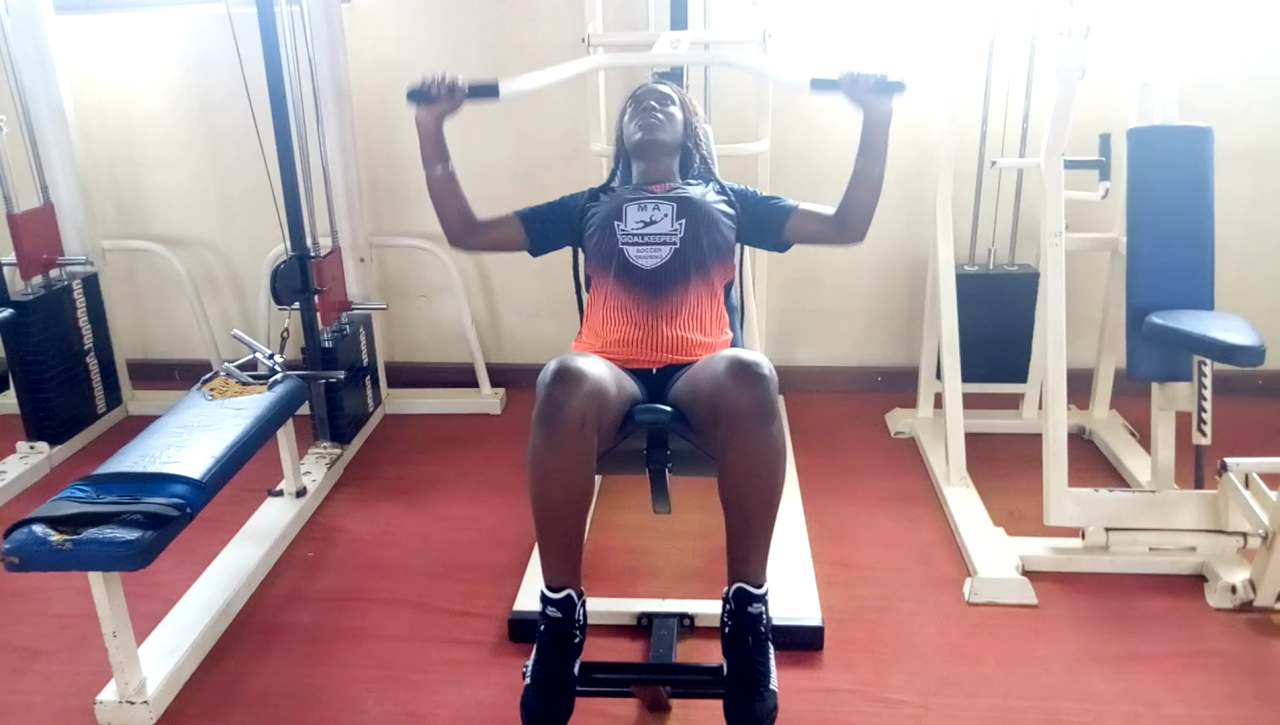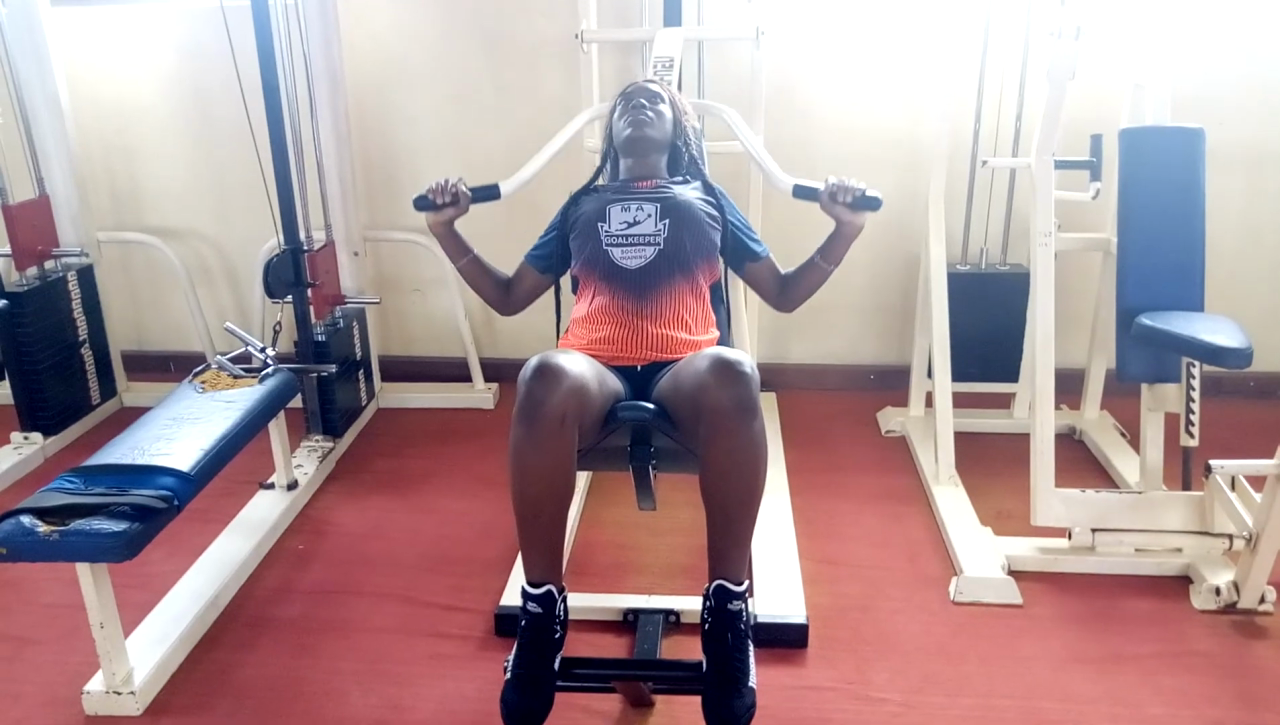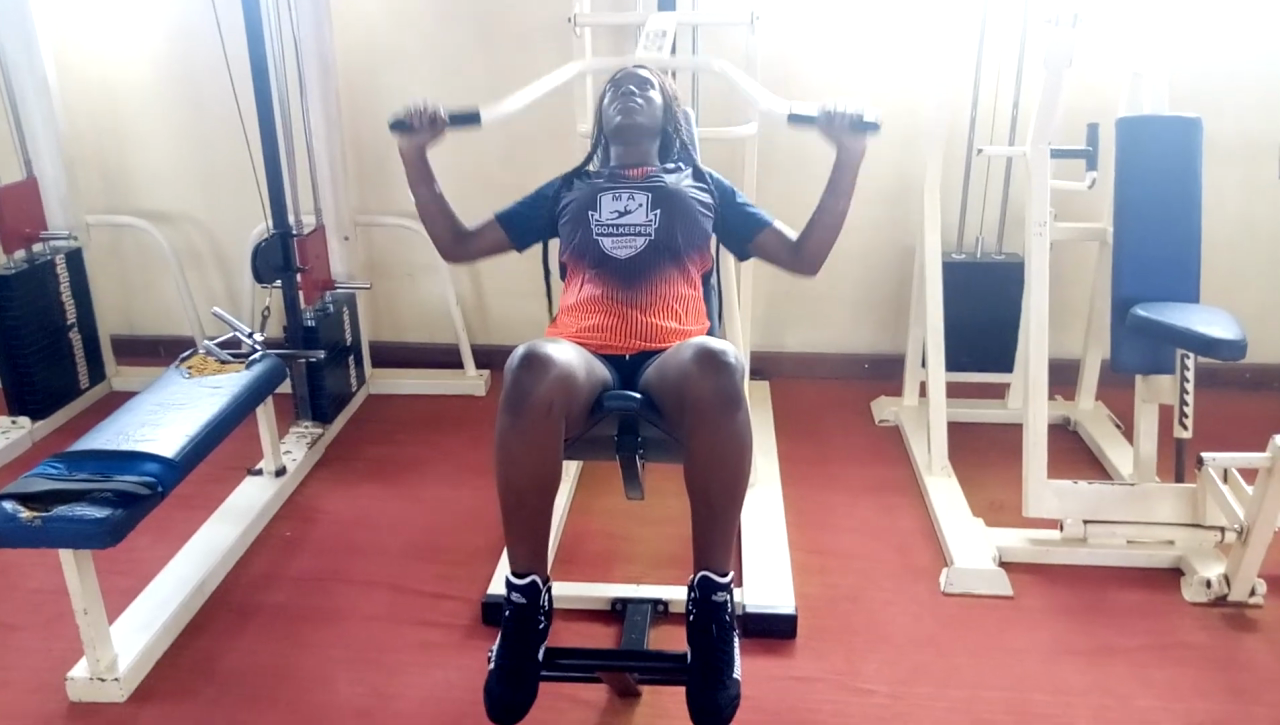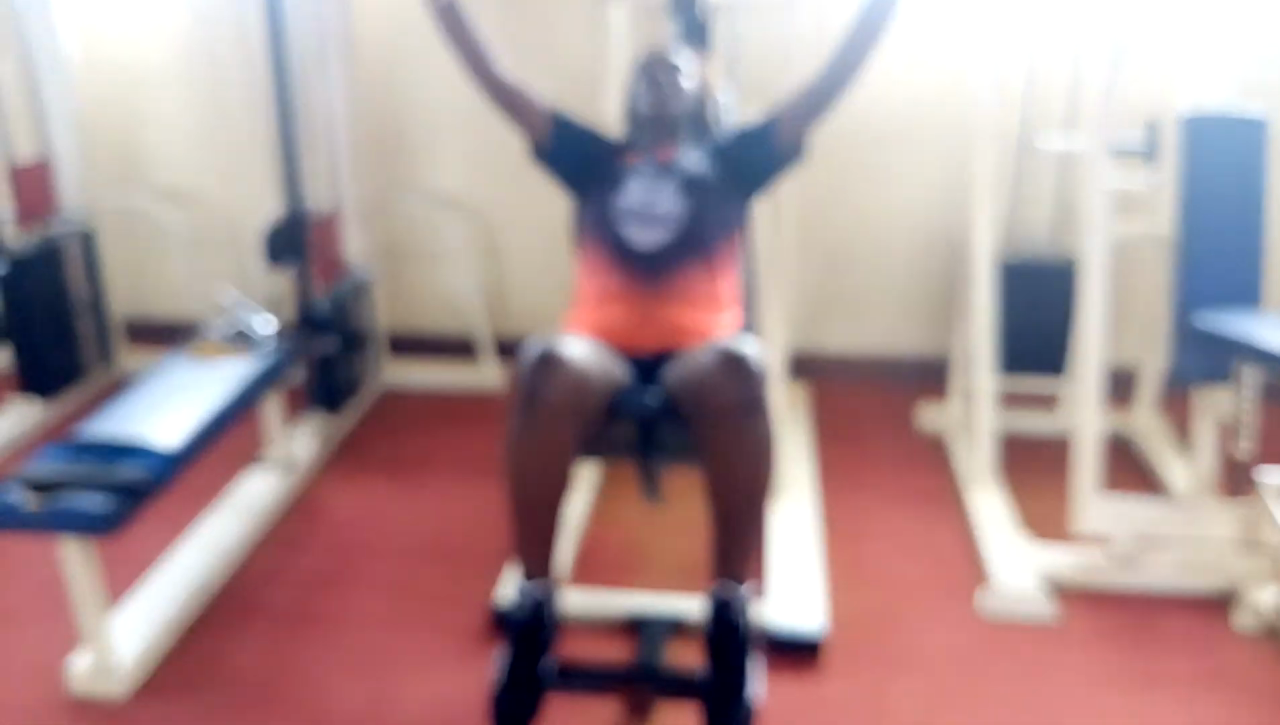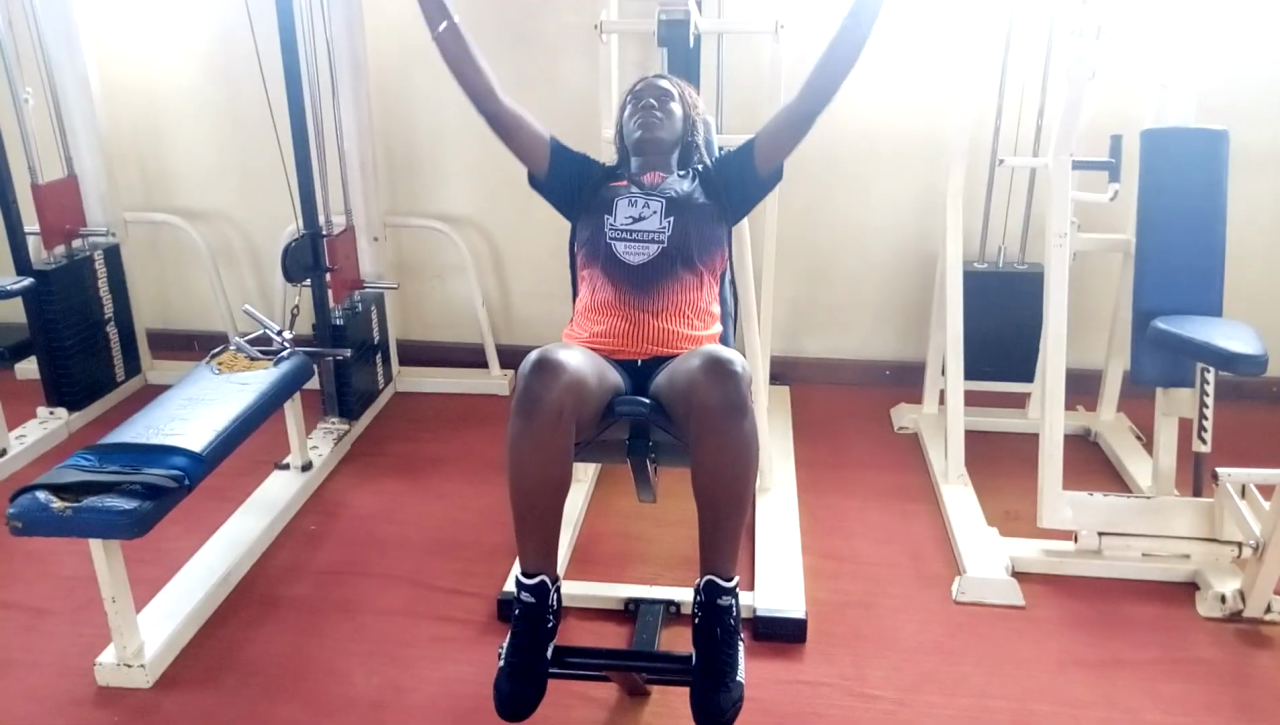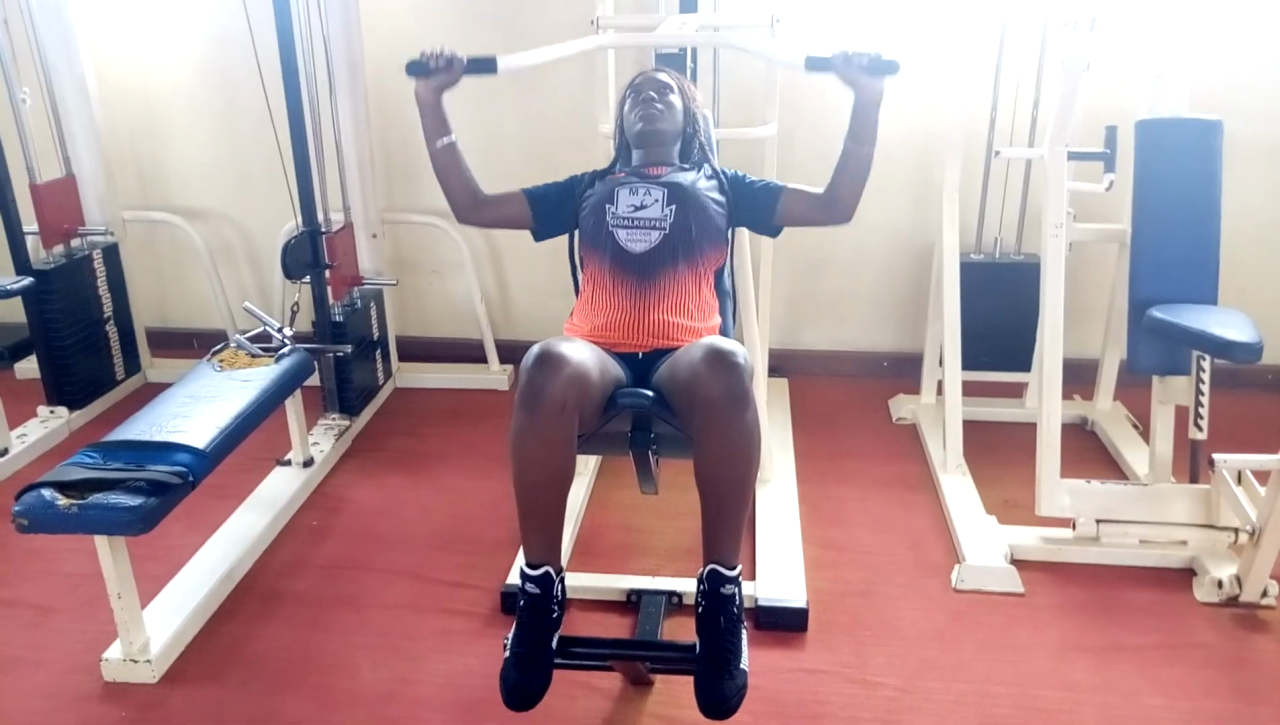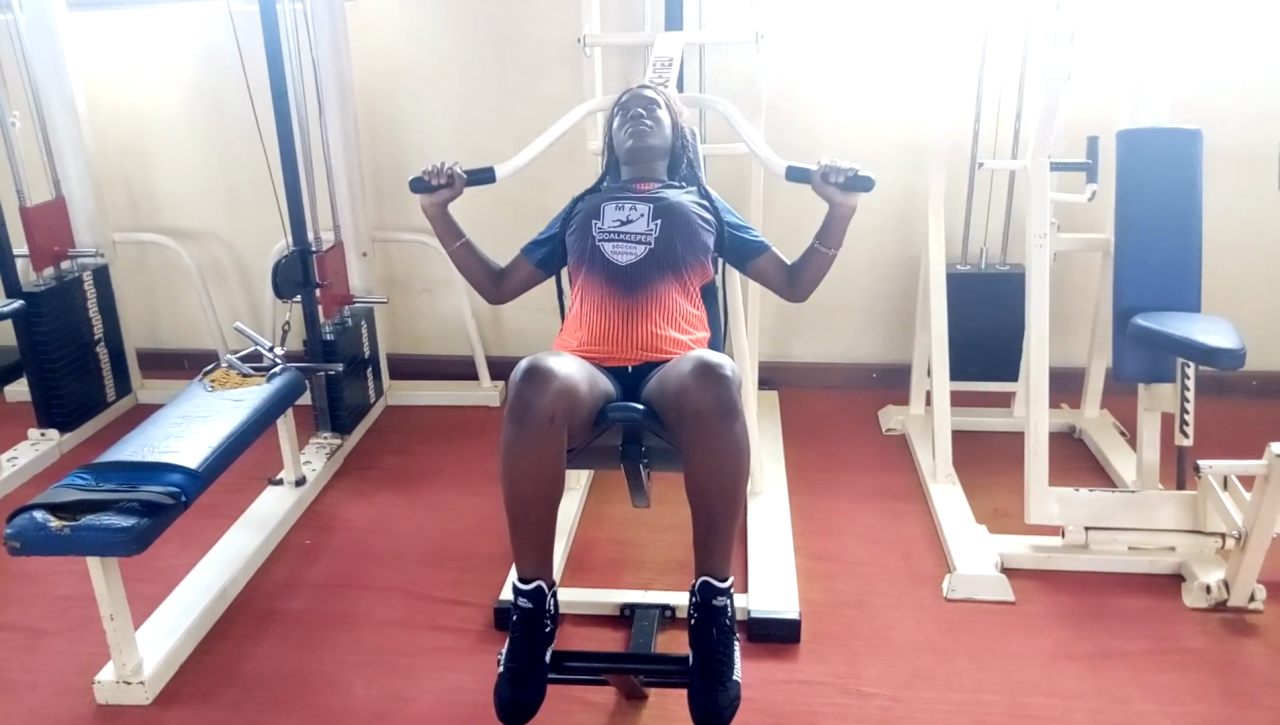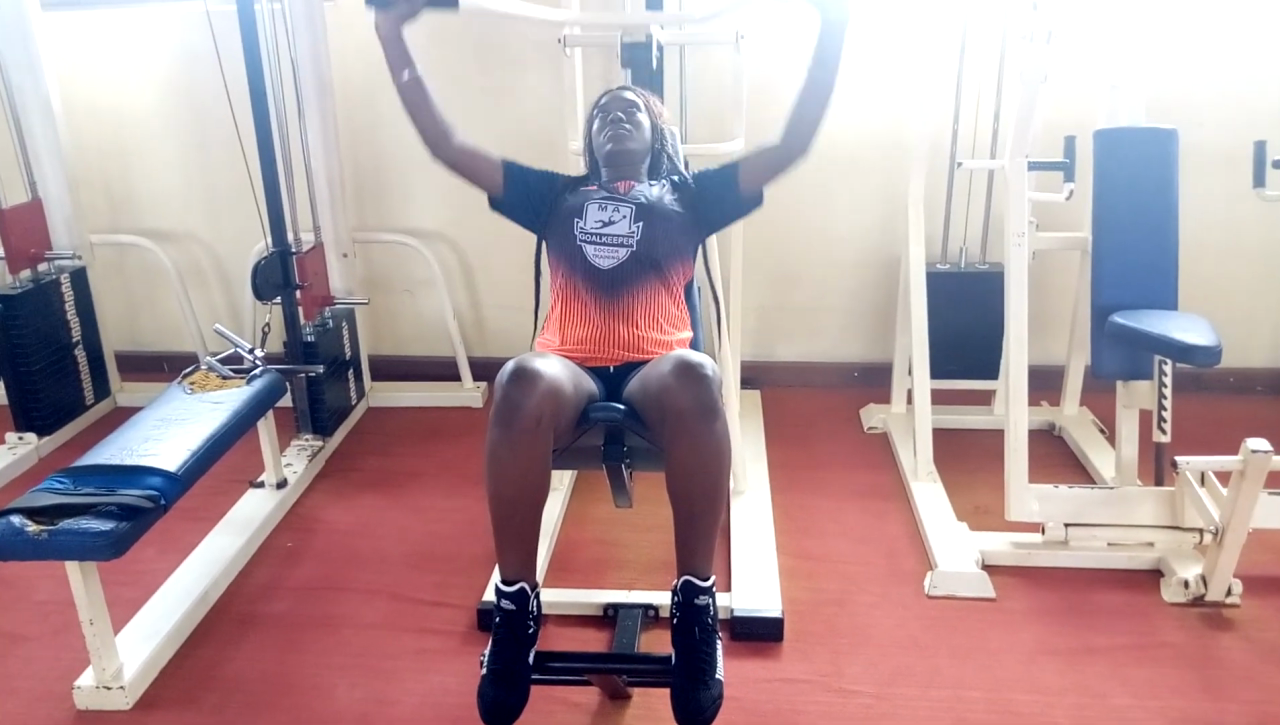
dt=0.5s
person 1, frame 1
left shoulder: (726, 200)
right shoulder: (589, 205)
left elbow: (849, 226)
right elbow: (464, 233)
left wrist: (875, 117)
right wrist: (431, 127)
left hip: (701, 371)
right hip: (609, 370)
left knee: (750, 376)
right knee: (564, 382)
left ankle: (746, 607)
right ankle: (561, 611)
person 1, frame 2
left shoulder: (708, 199)
right shoulder: (582, 205)
left elbow: (783, 294)
right elbow: (508, 298)
left wrist: (843, 230)
right wrist: (447, 231)
left hip: (684, 366)
right hip: (595, 367)
left knee: (733, 375)
right knee: (543, 377)
left ankle: (727, 607)
right ankle: (541, 607)
person 1, frame 3
left shoulder: (703, 186)
right shoulder: (569, 189)
left elbow: (804, 258)
right elbow: (456, 246)
left wrist: (846, 161)
right wrist: (417, 161)
left hip: (673, 356)
right hip: (583, 354)
left knee: (717, 366)
right knee: (532, 367)
left ankle: (713, 596)
right ankle: (527, 597)
person 1, frame 4
left shoulder: (731, 164)
right shoulder: (593, 160)
left elbow: (831, 82)
right elbow: (492, 78)
left hip: (697, 354)
right hip: (602, 351)
left knee: (739, 367)
right knee: (545, 364)
left ankle: (730, 612)
right ankle: (533, 606)
person 1, frame 5
left shoulder: (718, 185)
right shoulder: (585, 184)
left elbow: (810, 101)
right elbow: (491, 102)
left hip: (684, 363)
right hip: (596, 361)
left knee: (725, 374)
right knee: (543, 373)
left ankle: (718, 601)
right ankle: (537, 597)
person 1, frame 6
left shoulder: (720, 184)
right shoulder: (588, 188)
left elbow: (837, 206)
right elbow: (471, 207)
left wrist: (865, 100)
right wrist: (431, 104)
left hip: (686, 355)
right hip: (598, 354)
left knee: (727, 364)
right knee: (546, 364)
left ankle: (721, 592)
right ankle: (540, 590)
person 1, frame 7
left shoulder: (705, 205)
right shoulder: (581, 208)
left elbow: (796, 285)
right elbow: (496, 286)
left wrist: (839, 210)
right wrist: (439, 212)
left hip: (673, 368)
right hip: (587, 369)
left knee: (714, 377)
right knee: (534, 380)
left ankle: (713, 603)
right ankle: (534, 604)
person 1, frame 8
left shoulder: (690, 198)
right shoulder: (554, 198)
left elbow: (794, 142)
right elbow: (444, 144)
left hip: (656, 370)
right hip: (568, 369)
left knee: (695, 379)
right knee: (521, 382)
left ankle: (695, 604)
right ankle: (515, 605)
